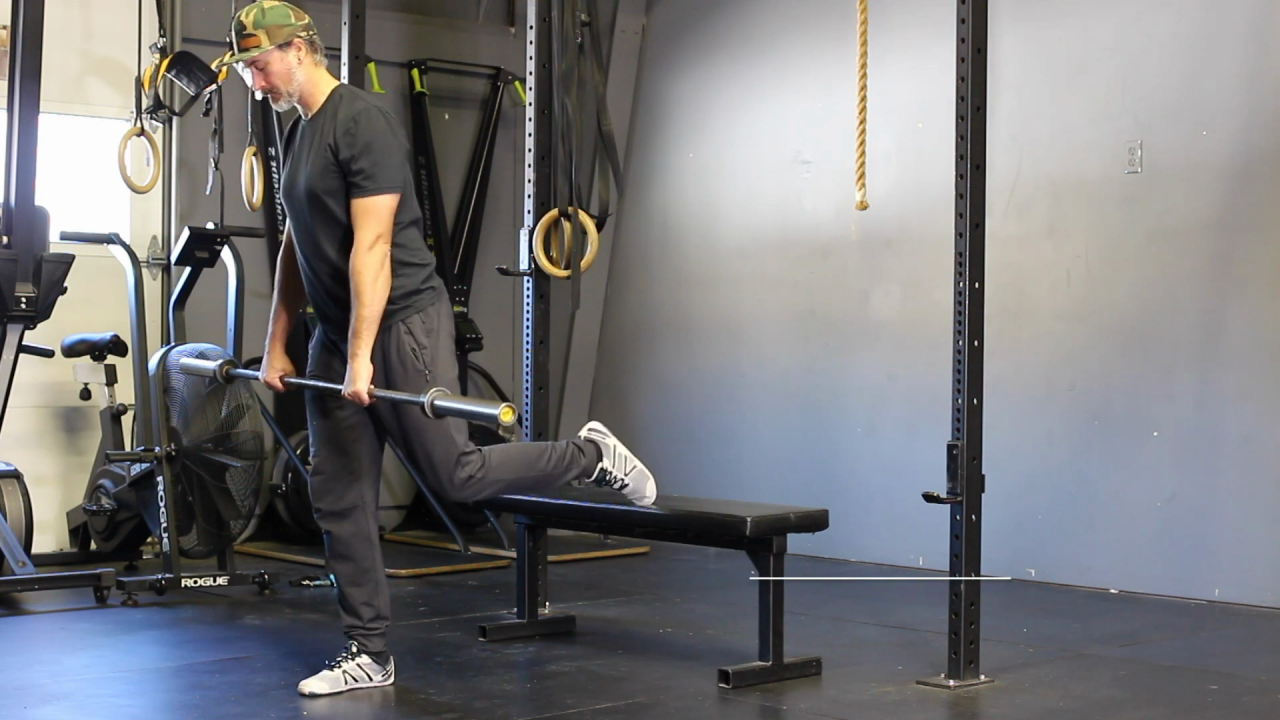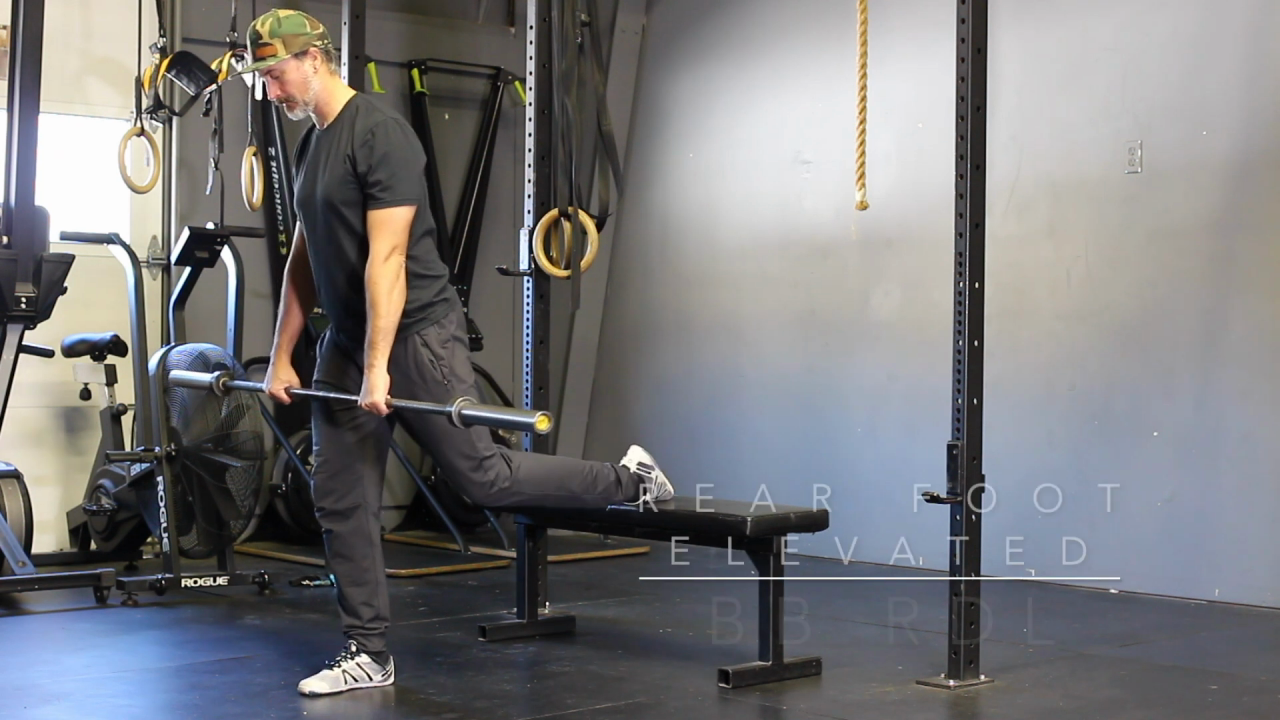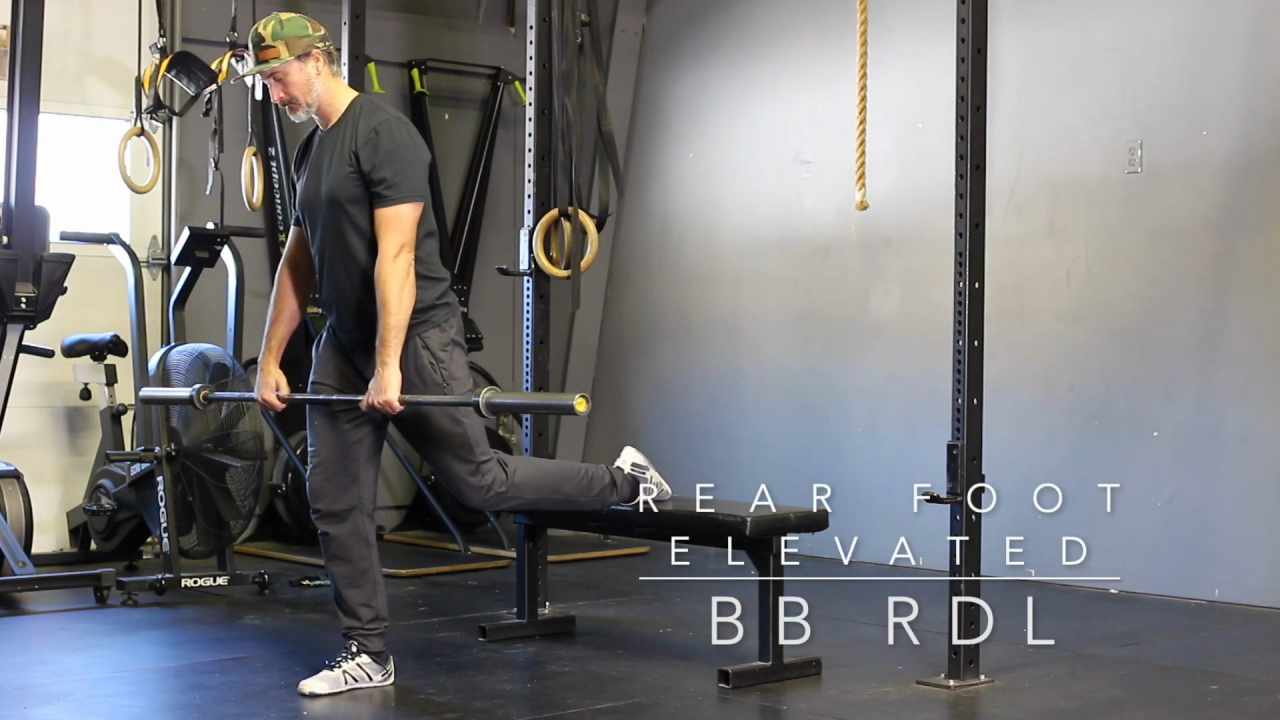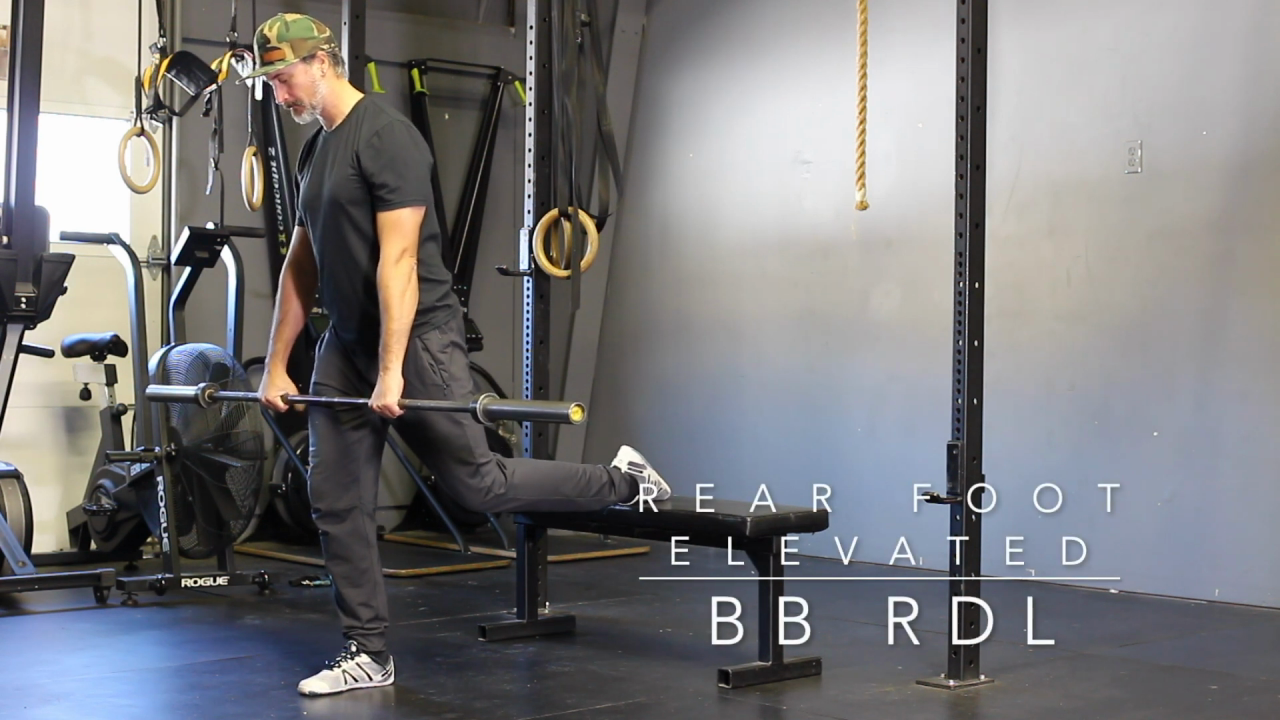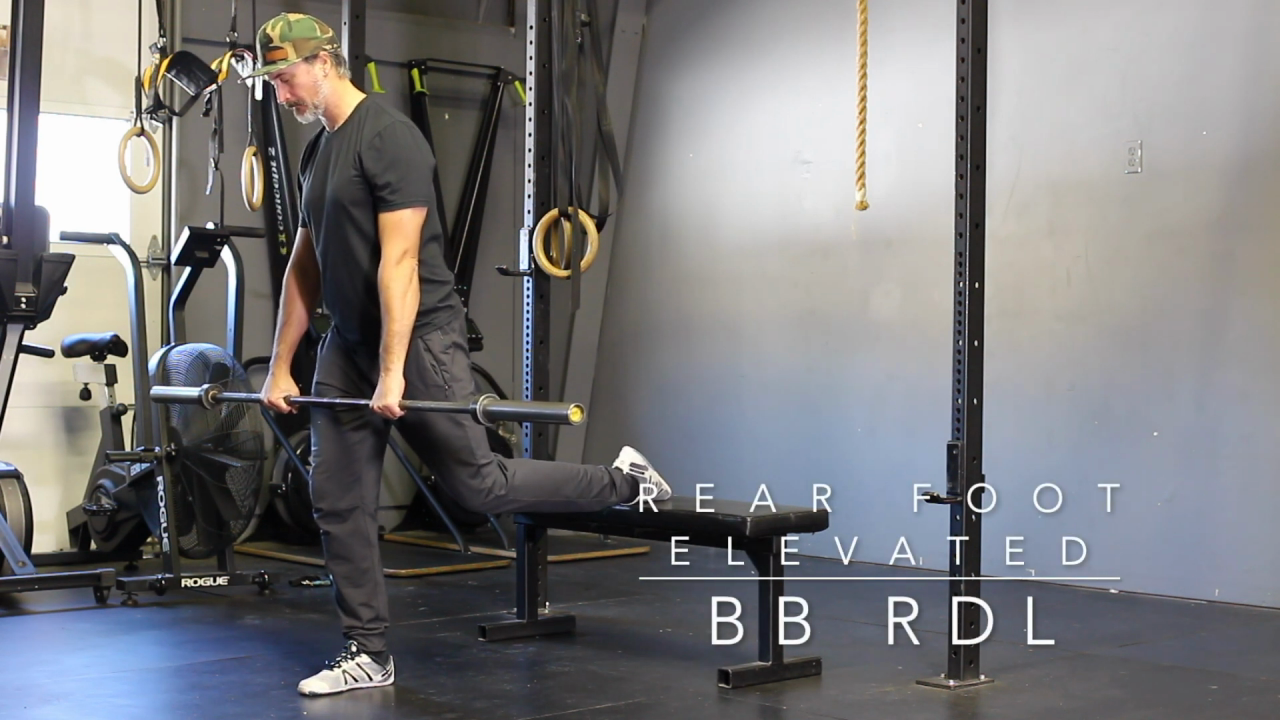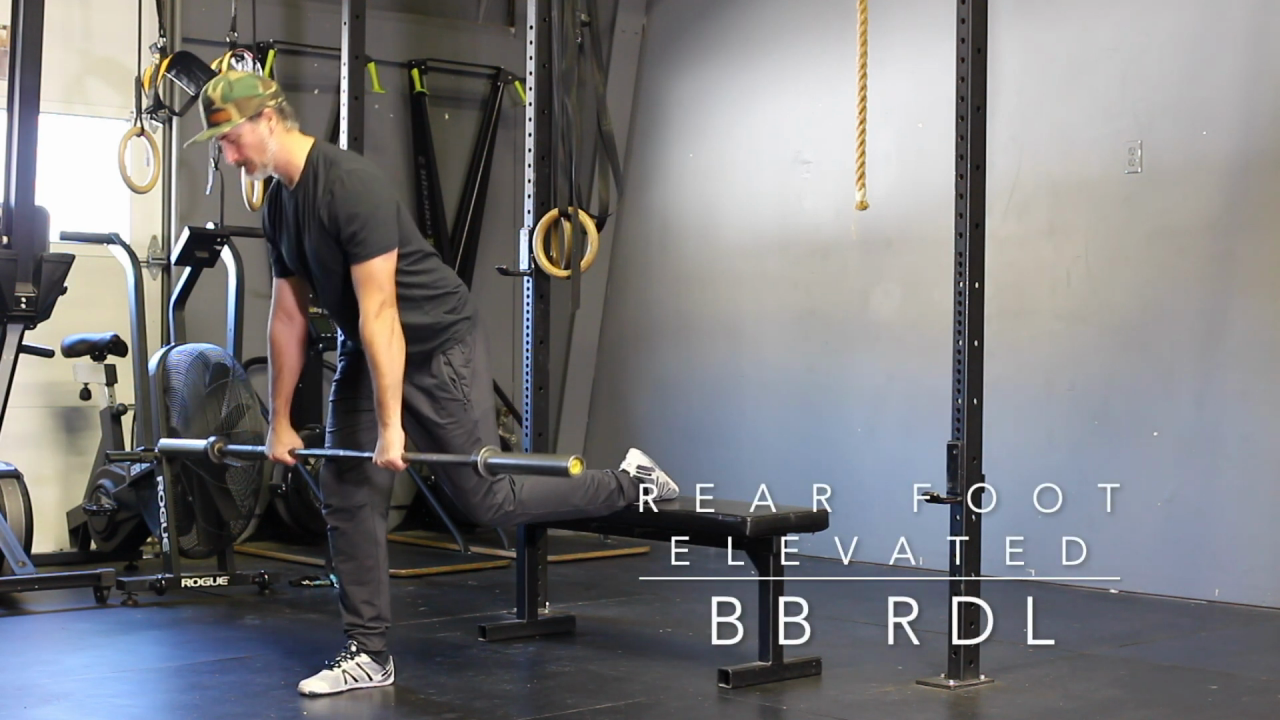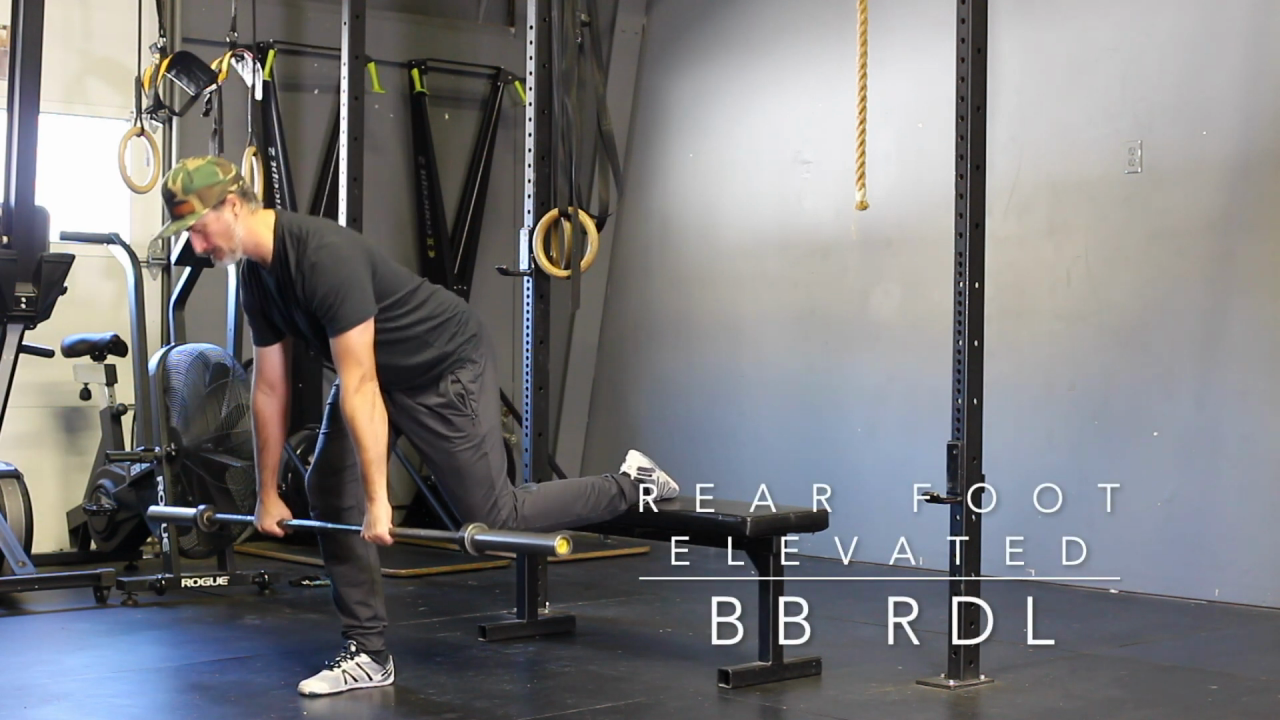
dt=0.7s
person 1, frame 1
left shoulder: (362, 123)
right shoulder: (298, 135)
left elbow: (373, 248)
right elbow: (296, 249)
left wrist: (361, 359)
right wrist: (275, 347)
left hip: (402, 324)
right hip: (335, 332)
left knee: (457, 474)
right knee: (338, 500)
left ankle: (593, 456)
right ankle: (367, 653)
person 1, frame 2
left shoulder: (379, 134)
right shoulder: (311, 146)
left elbow: (387, 258)
right elbow: (304, 262)
left wrist: (377, 369)
right wrist: (280, 359)
left hip: (416, 334)
right hip: (345, 341)
left knee: (484, 475)
right knee: (340, 501)
left ankle: (628, 480)
right ankle: (368, 653)
person 1, frame 3
left shoulder: (383, 134)
right shoulder: (311, 151)
left elbow: (395, 256)
right elbow: (297, 265)
left wrist: (389, 366)
right wrist: (269, 362)
left hip: (415, 337)
right hip: (343, 343)
left knee: (480, 481)
right knee: (335, 503)
left ankle: (624, 480)
right ankle: (367, 654)
person 1, frame 4
left shoulder: (386, 137)
right shoulder: (315, 150)
left elbow: (399, 261)
right elbow: (301, 267)
left wrist: (392, 371)
right wrist: (275, 366)
left hip: (415, 339)
right hip: (345, 344)
left knee: (478, 483)
right knee: (336, 502)
left ankle: (622, 480)
right ankle: (367, 653)
person 1, frame 5
left shoulder: (390, 138)
right shoulder: (317, 151)
left elbow: (399, 262)
right elbow: (304, 267)
left wrist: (393, 372)
right wrist: (280, 367)
left hip: (418, 340)
right hip: (347, 344)
left knee: (479, 484)
right knee: (338, 502)
left ankle: (624, 481)
right ankle: (367, 654)
person 1, frame 6
left shoulder: (351, 184)
right shoulder: (279, 203)
left elbow: (381, 312)
right elbow: (288, 317)
left wrist: (391, 426)
right wrist: (280, 422)
left hip: (438, 348)
right hip: (366, 351)
left knee: (486, 497)
right knee: (347, 499)
left ankle: (629, 483)
right ankle: (368, 653)
person 1, frame 7
left shoulder: (326, 256)
right shoulder: (256, 278)
left elbow: (359, 386)
right elbow: (270, 387)
left wrist: (377, 499)
right wrist: (267, 494)
left hip: (448, 368)
right hip: (381, 370)
left knee: (492, 515)
right knee: (331, 495)
left ankle: (631, 485)
right ankle: (367, 654)
